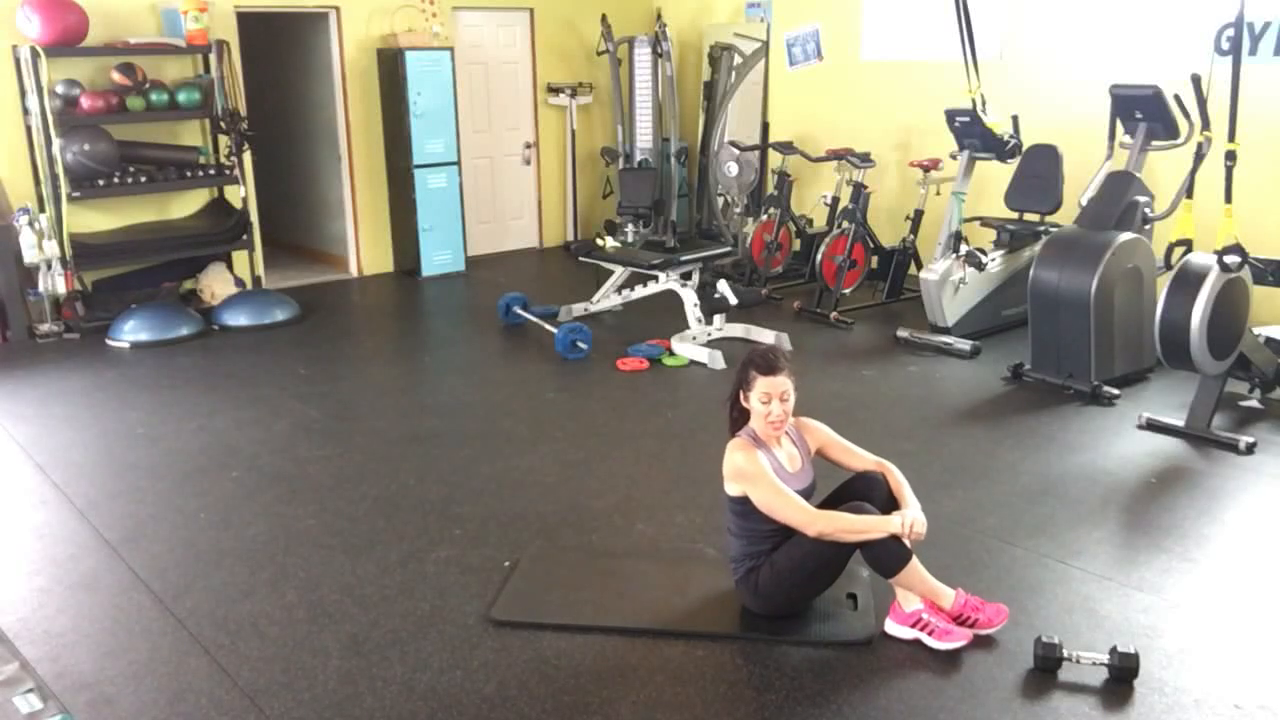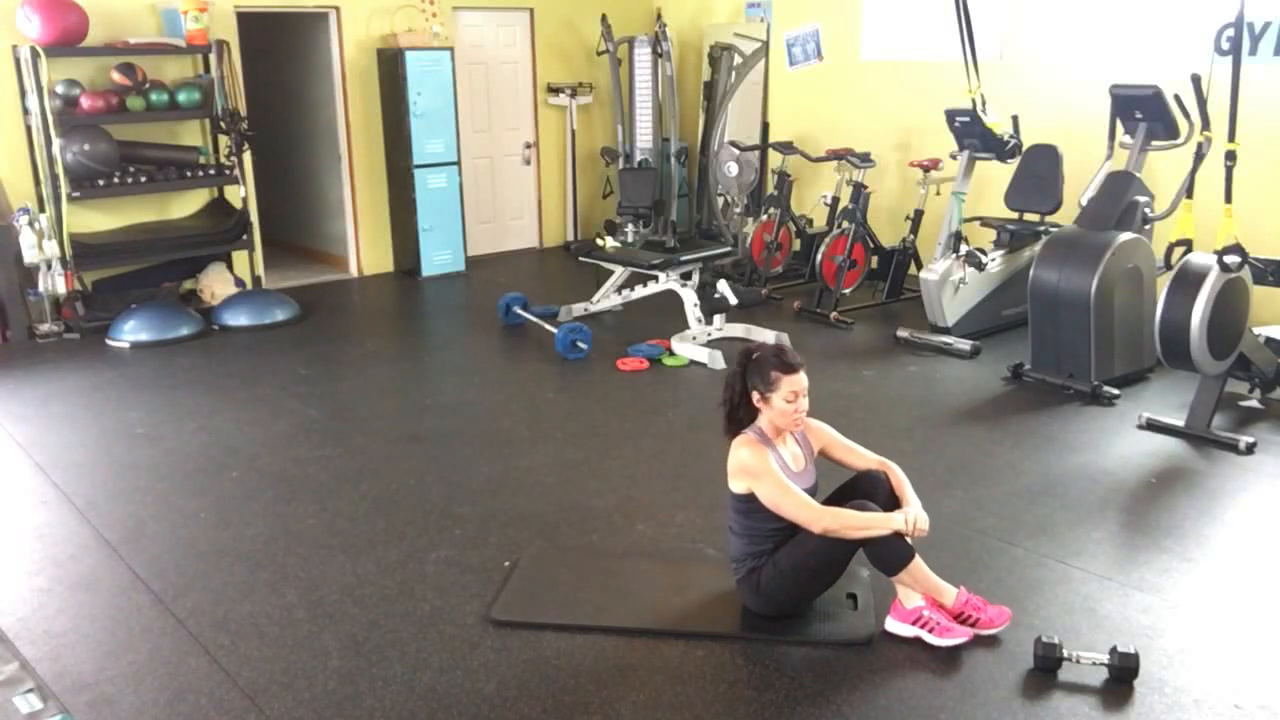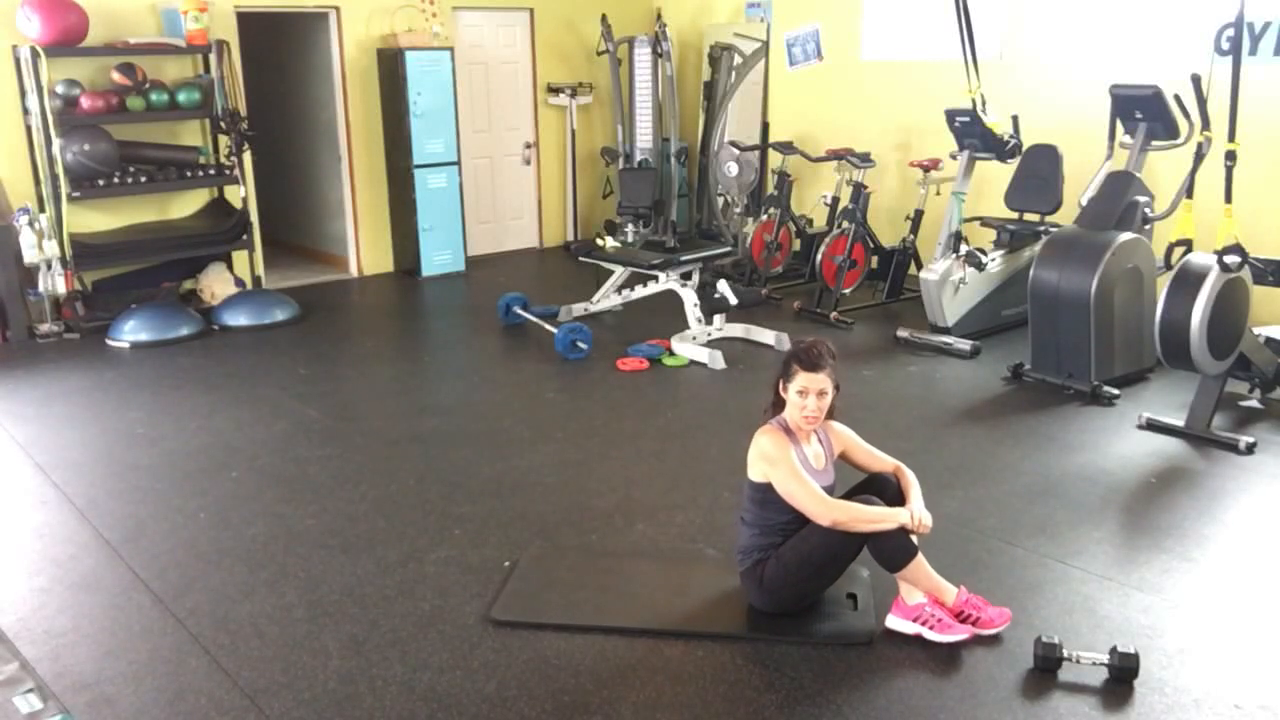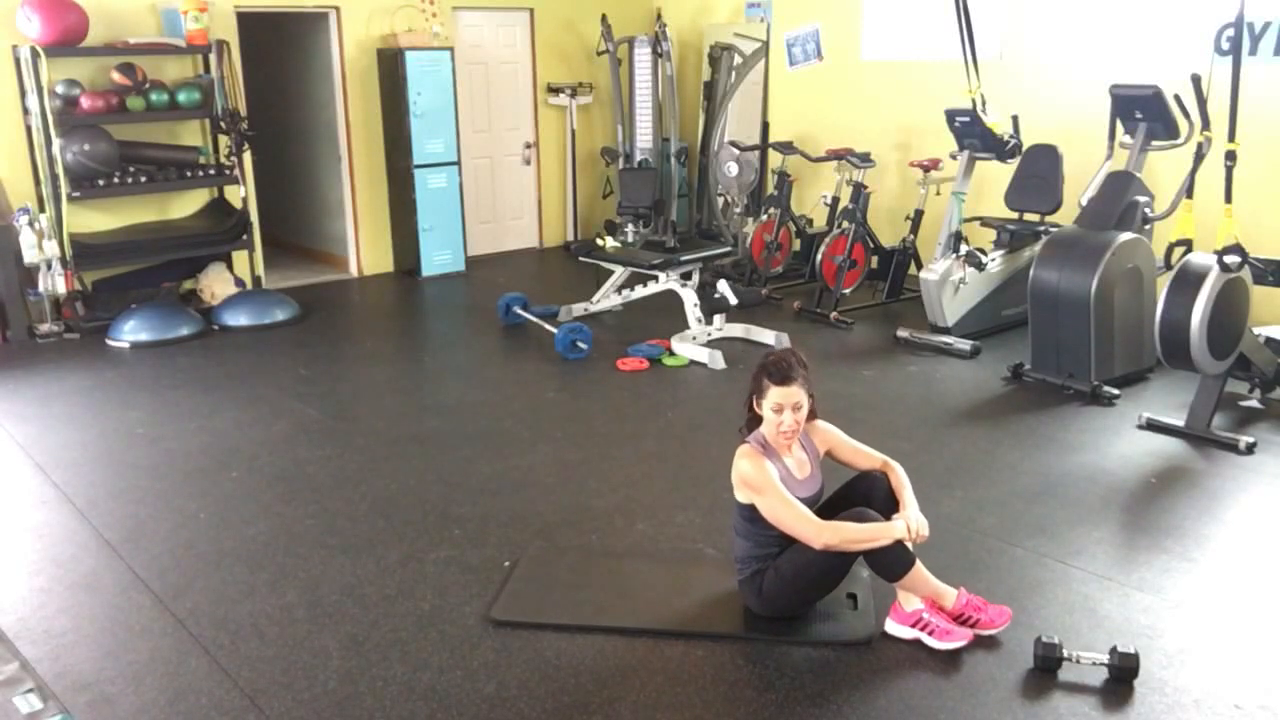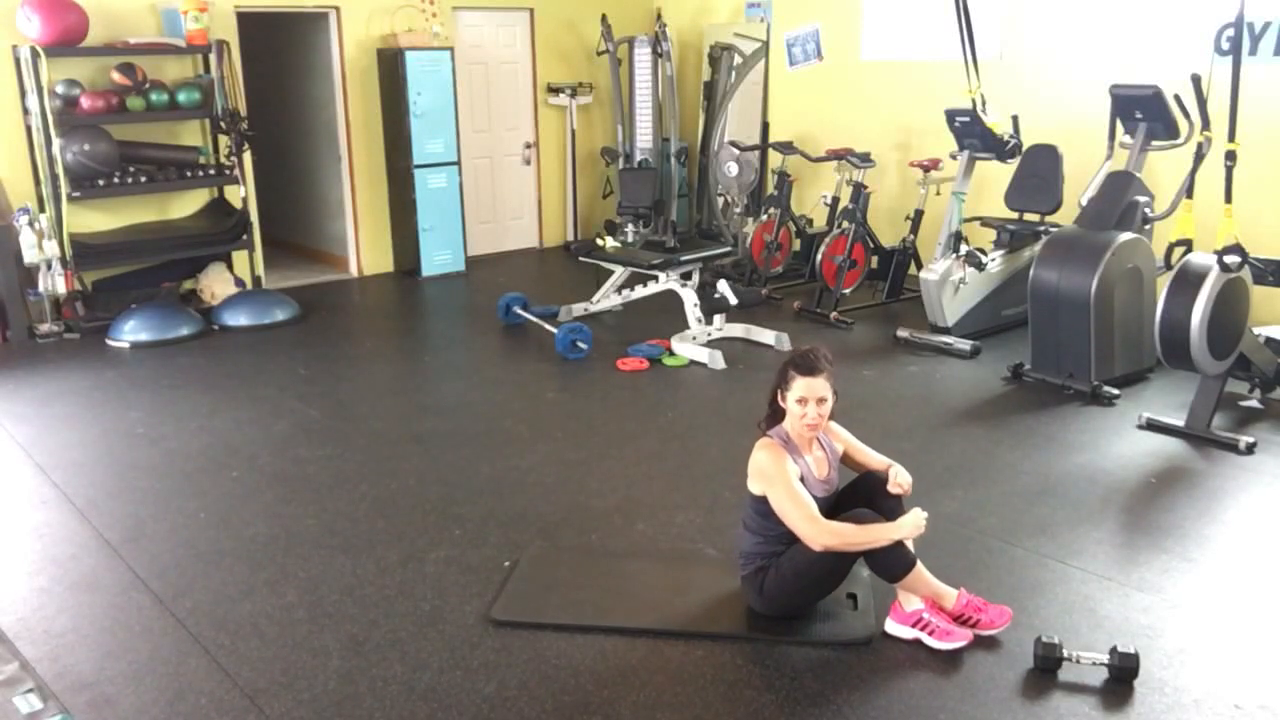
dt=1s
person 1, frame 1
left shoulder: (804, 430)
right shoulder: (743, 456)
left elbow: (883, 467)
right elbow: (815, 524)
left wrist: (911, 507)
right wrist: (893, 523)
left hip: (795, 556)
right hip: (763, 583)
left knee: (872, 484)
right knee: (858, 513)
left ankle: (909, 609)
right ankle: (947, 602)
person 1, frame 2
left shoulder: (807, 431)
right shoulder: (749, 453)
left elbow: (884, 466)
right elbow: (819, 521)
left wrist: (912, 505)
right wrist: (896, 521)
left hip: (797, 555)
right hip: (764, 582)
left knee: (874, 483)
right knee: (863, 515)
left ankle: (910, 606)
right ankle: (949, 600)
person 1, frame 3
left shoulder: (830, 433)
right shoulder: (771, 443)
left elbow: (899, 470)
right elbow: (828, 514)
left wrist: (915, 505)
right wrist: (902, 516)
left hip: (803, 555)
right hip: (769, 578)
left knee: (886, 486)
right knee: (867, 507)
left ankle: (912, 604)
right ankle: (950, 599)
person 1, frame 4
left shoulder: (814, 433)
right shoulder: (751, 464)
left elbow: (888, 466)
right elbow: (820, 536)
left wrist: (909, 508)
right wrist: (897, 529)
left hip: (801, 552)
right hip: (768, 585)
left knee: (875, 484)
right knee: (861, 522)
left ankle: (910, 609)
right ankle: (948, 601)
person 1, frame 5
left shoulder: (828, 434)
right shoulder: (770, 456)
left elbow: (890, 469)
right elbow: (819, 536)
left wrist: (898, 476)
right wrist: (899, 529)
left hip: (808, 553)
right hip: (770, 583)
left knee: (879, 485)
right knee: (863, 522)
left ankle: (910, 609)
right ankle: (949, 602)
